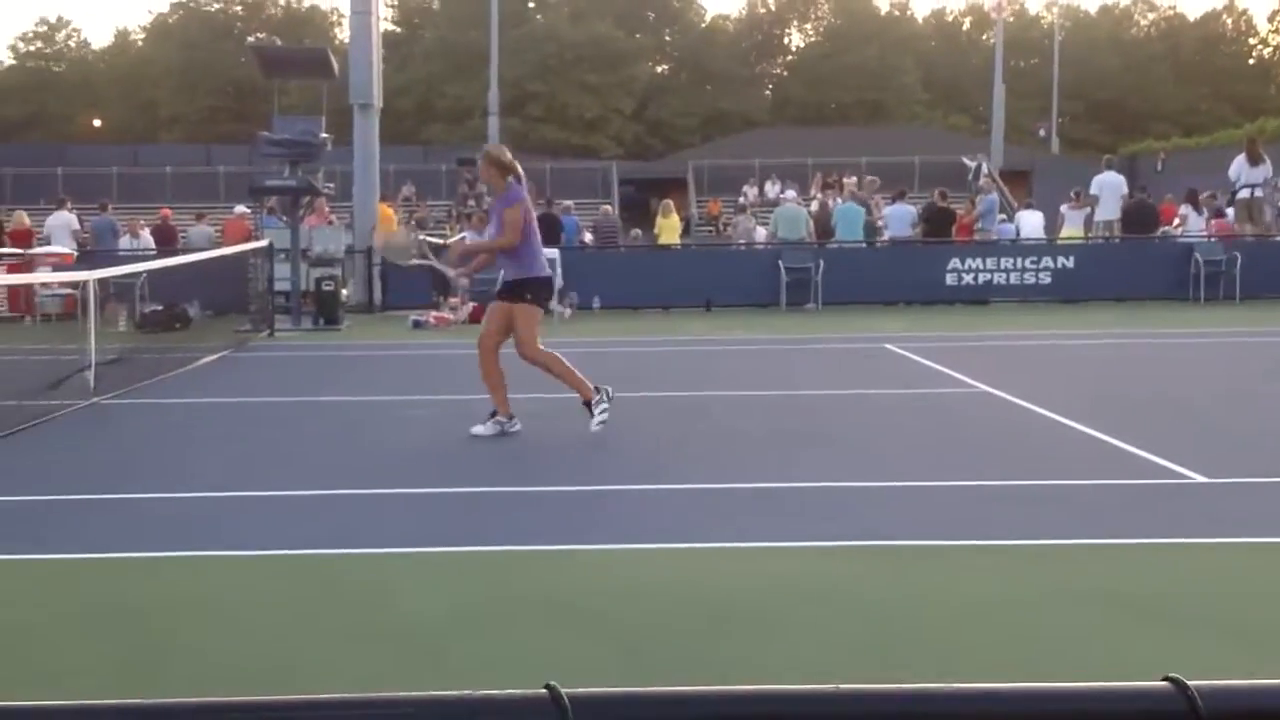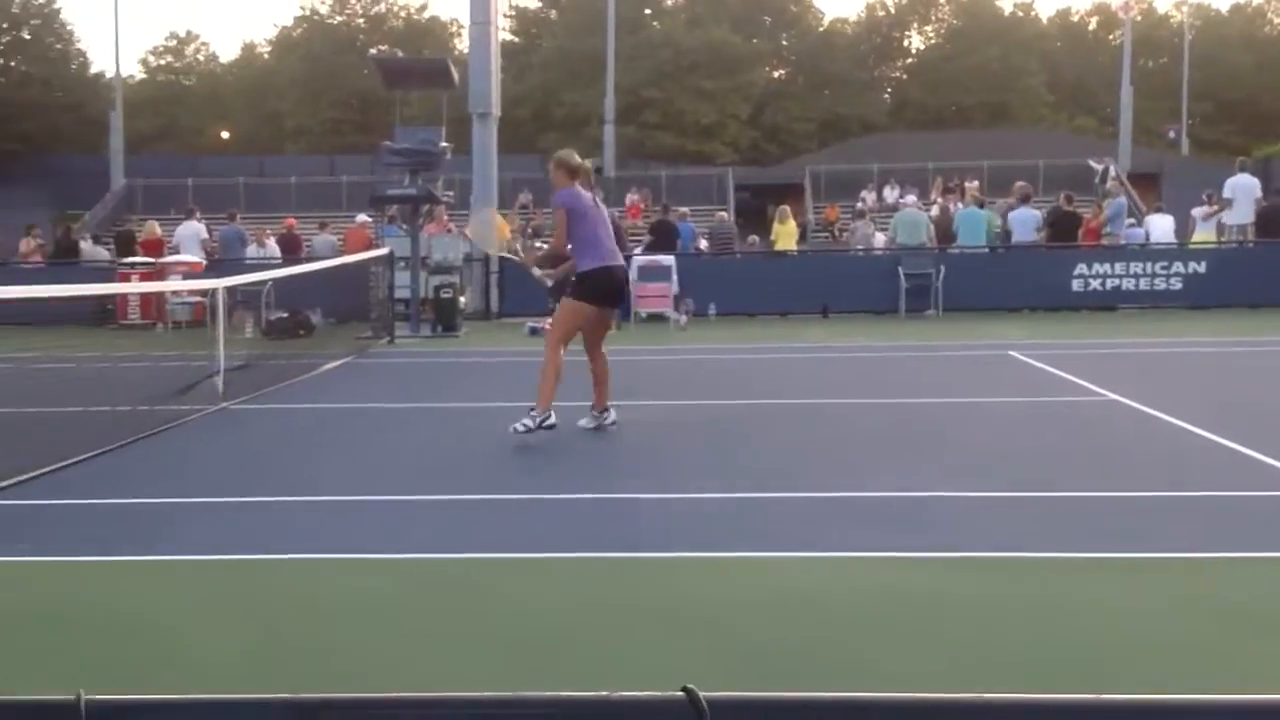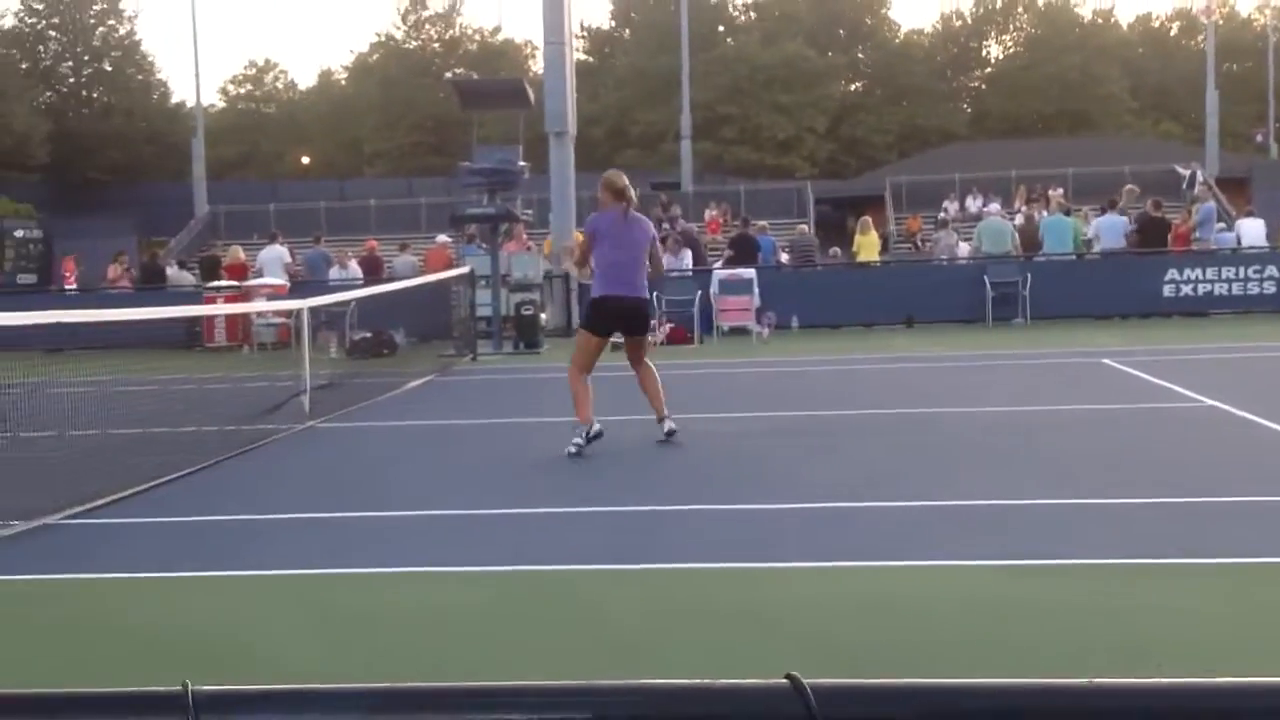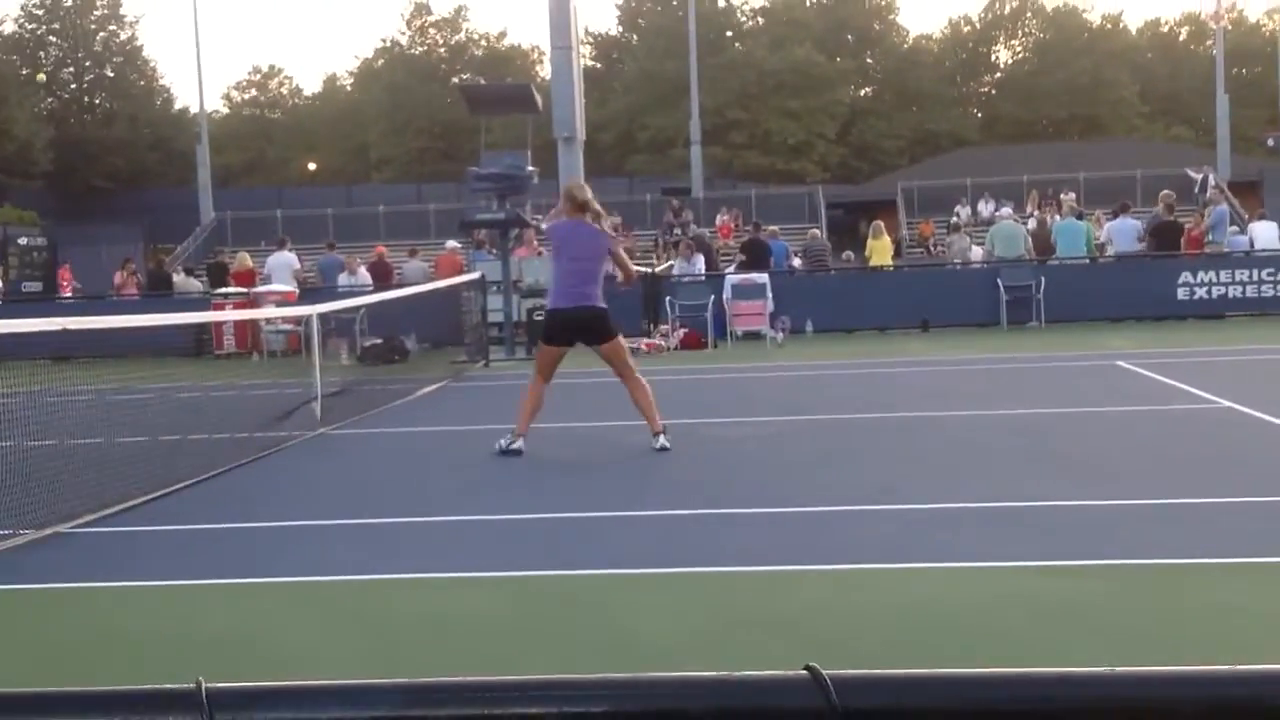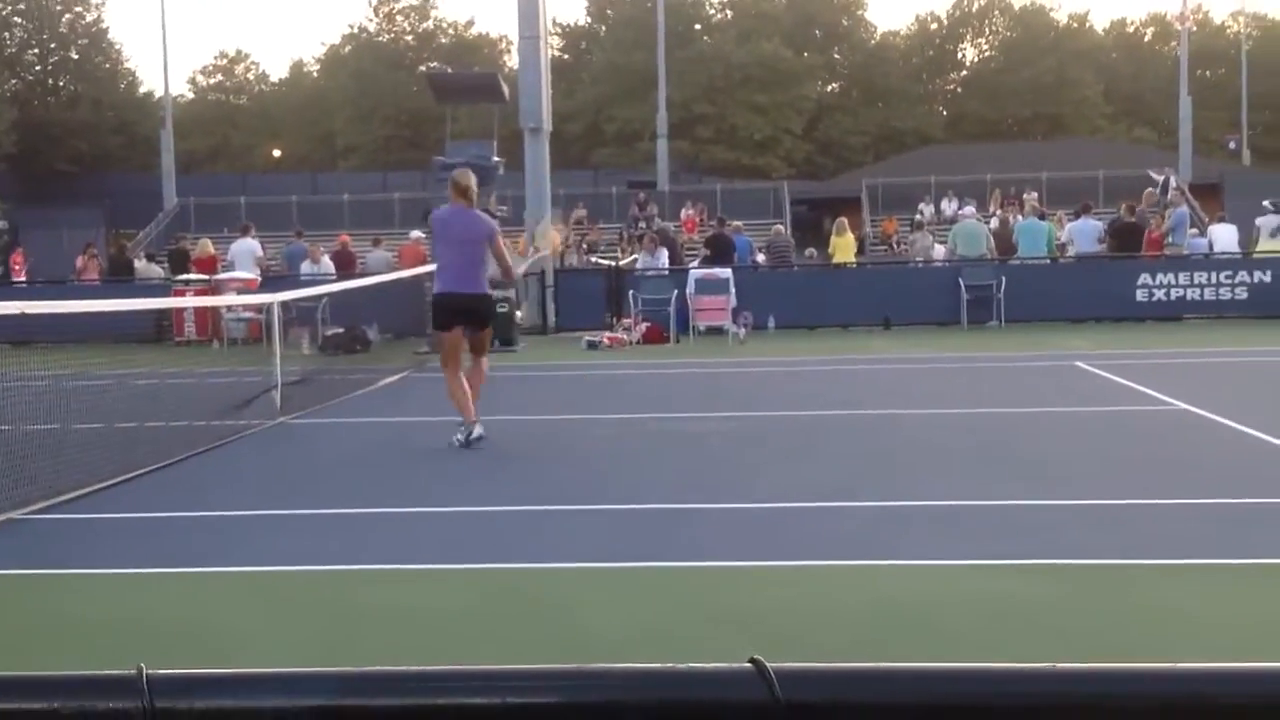
dt=0.3s
person 1, frame 1
left shoulder: (512, 193)
right shoulder: (501, 196)
left elbow: (510, 240)
right elbow: (497, 245)
left wrist: (467, 247)
right wrist: (468, 269)
left hip: (534, 280)
right hip: (513, 281)
left knee: (529, 349)
right knee: (486, 344)
left ankle: (594, 395)
right ankle: (504, 416)
person 1, frame 2
left shoulder: (562, 197)
right shoulder: (591, 199)
left elbow: (560, 244)
left wrist: (534, 259)
right wrist: (561, 270)
left hip: (596, 277)
right hip: (617, 275)
left knee: (554, 341)
right knee: (592, 343)
left ankle: (543, 412)
right ankle: (601, 410)
person 1, frame 3
left shoulder: (596, 220)
right shoulder: (646, 225)
left elbow: (580, 262)
right elbow: (657, 267)
left wrist: (578, 255)
left hip: (604, 303)
right hip: (638, 304)
left knee: (578, 369)
right knee: (640, 362)
left ankle: (587, 426)
right ankle: (664, 419)
person 1, frame 4
left shoulder: (557, 230)
right shoulder: (605, 238)
right elbow: (630, 277)
left hip: (558, 316)
right hip: (592, 316)
left knee: (539, 380)
right knee: (630, 376)
left ankle: (518, 437)
right ankle: (658, 433)
person 1, frame 5
left shoulder: (437, 218)
right shoulder: (488, 224)
right elbow: (507, 269)
right wrist: (512, 278)
left hip: (446, 299)
right hip: (480, 299)
left knee: (451, 369)
right knee: (479, 359)
left ankle: (471, 425)
right ankle: (470, 418)
